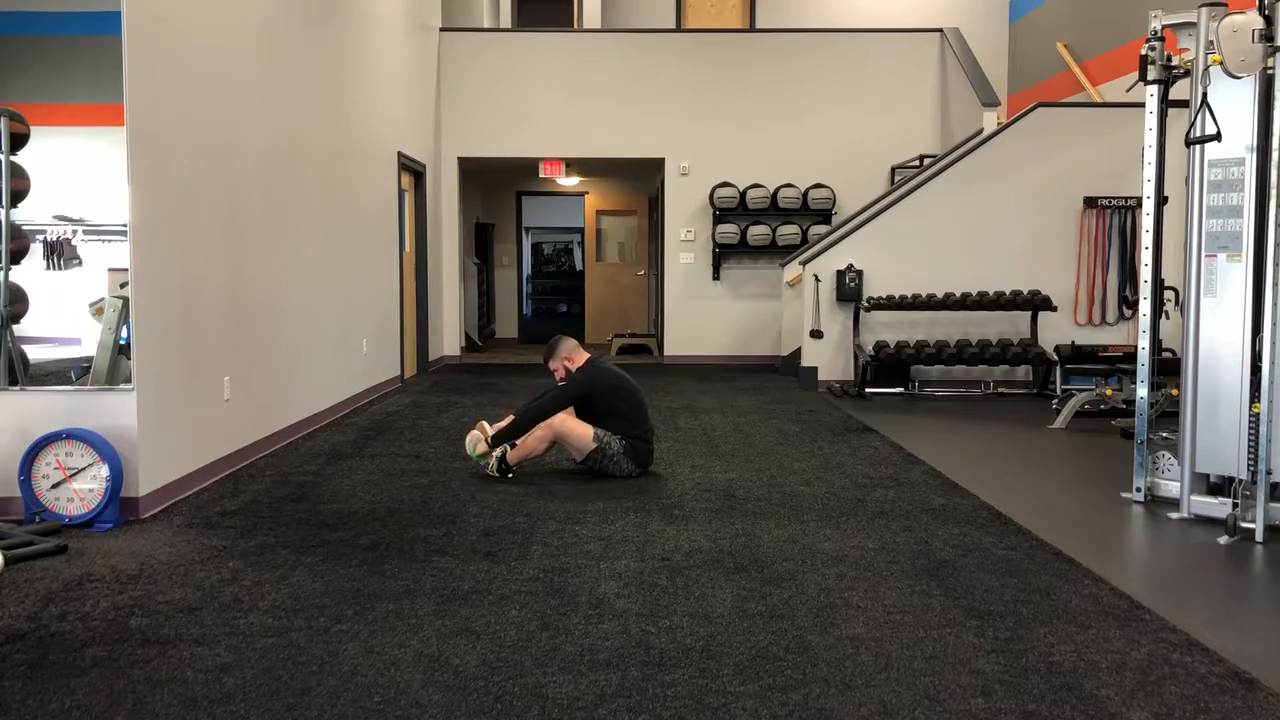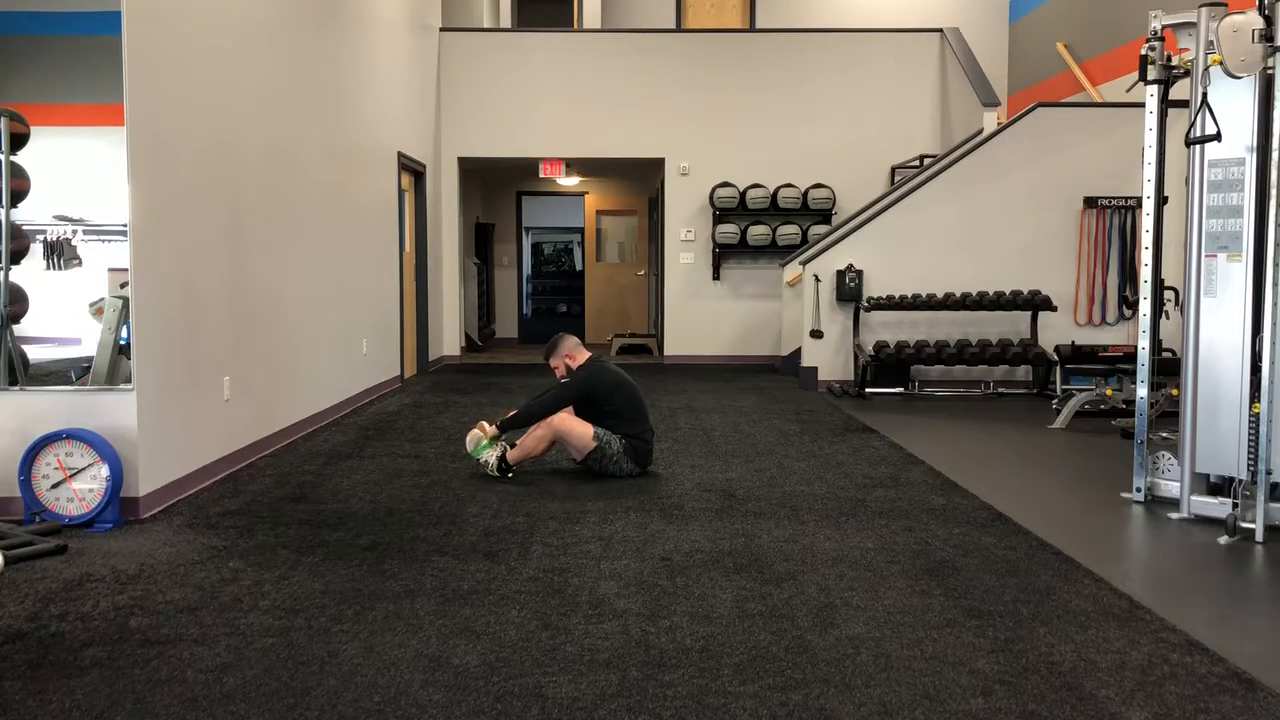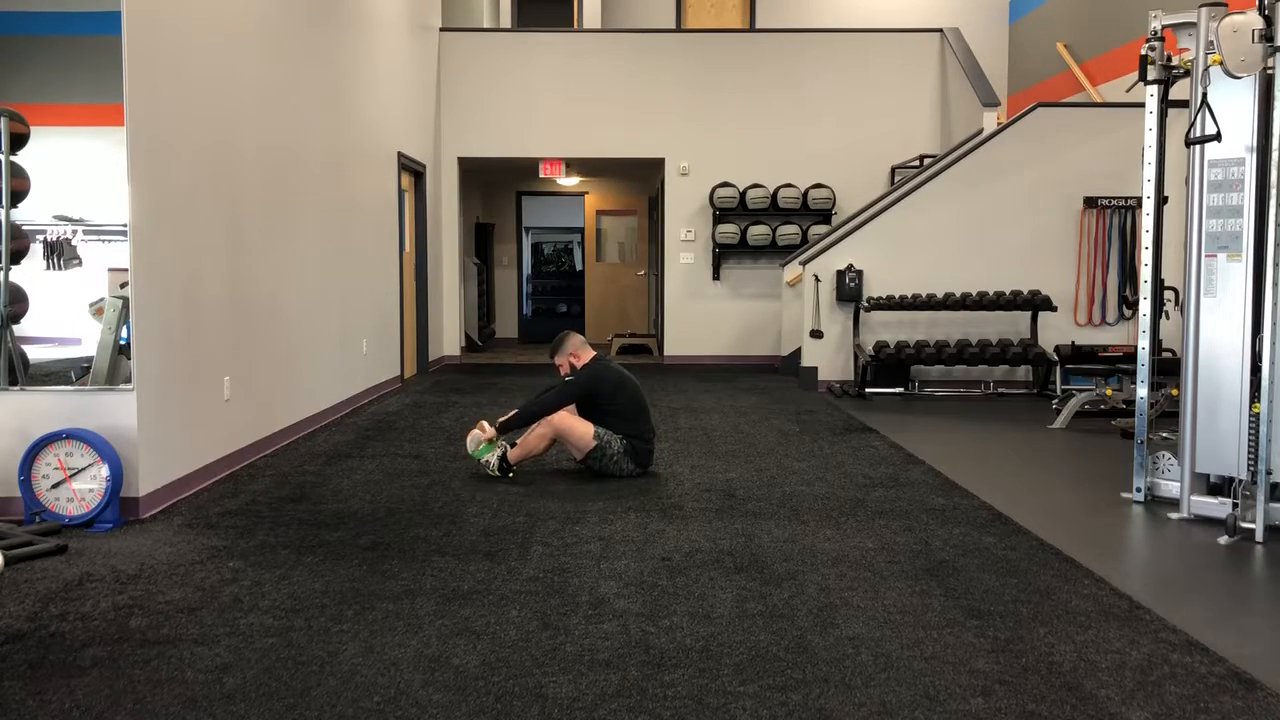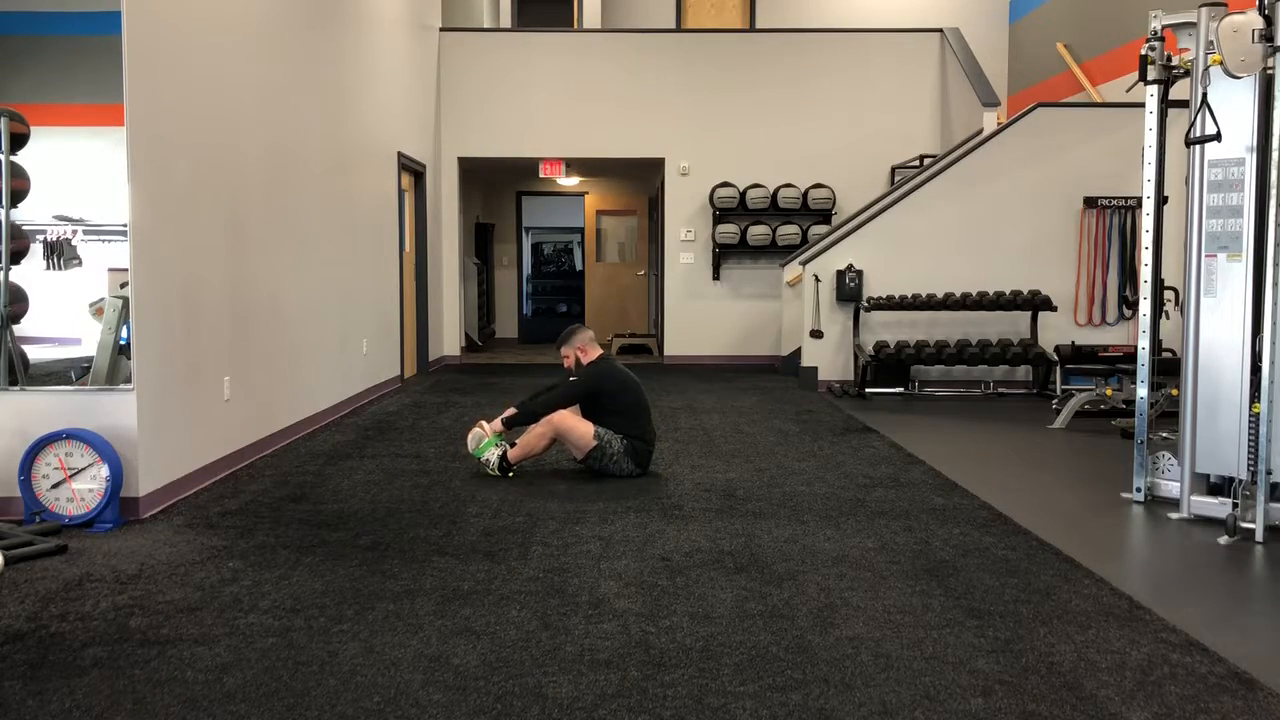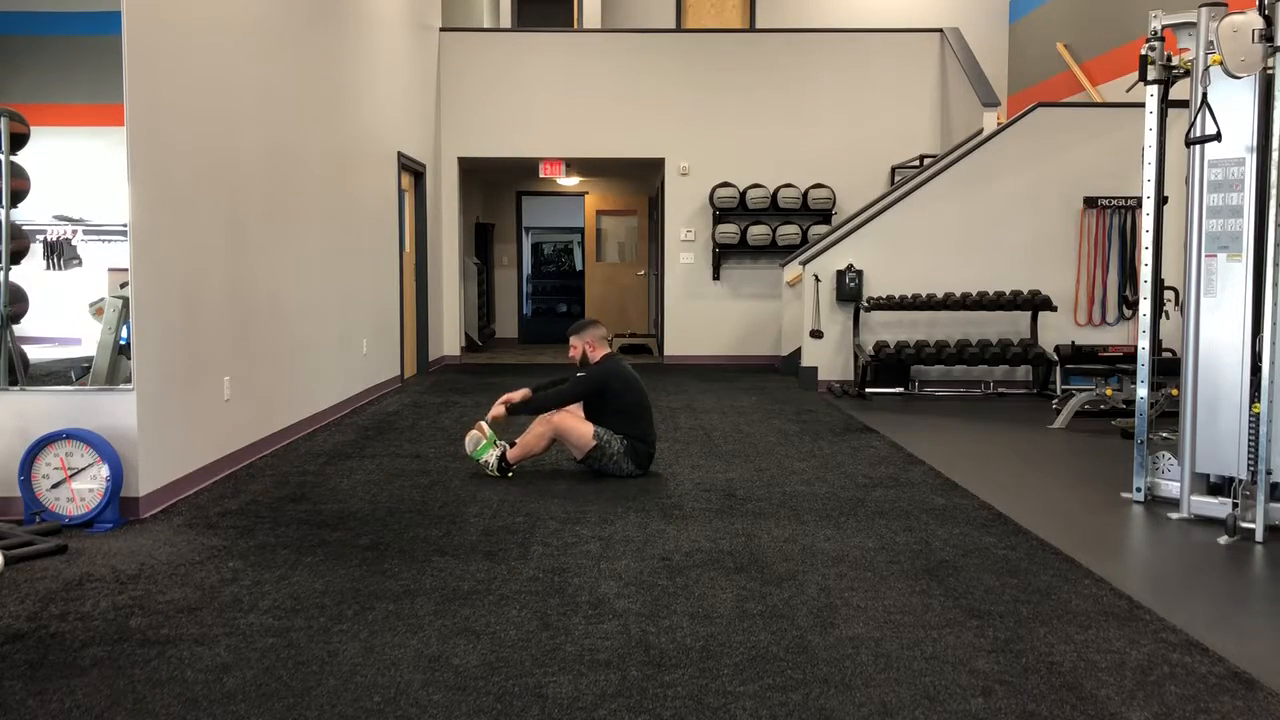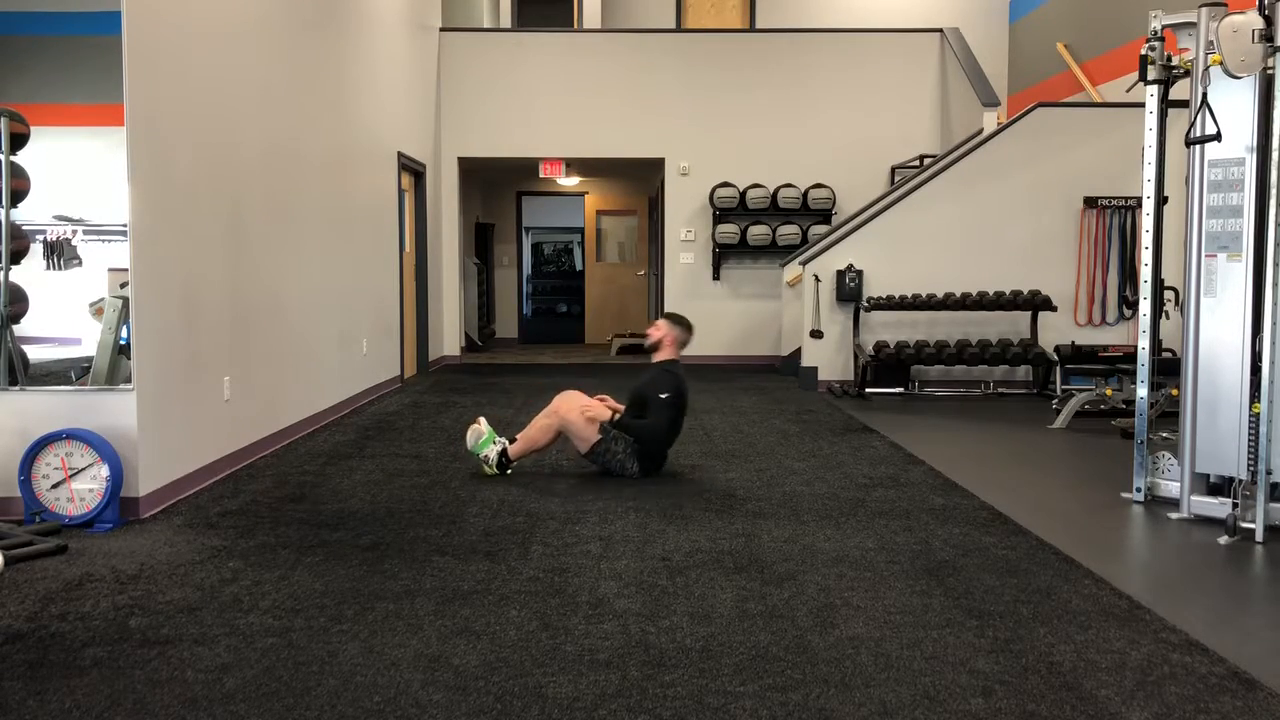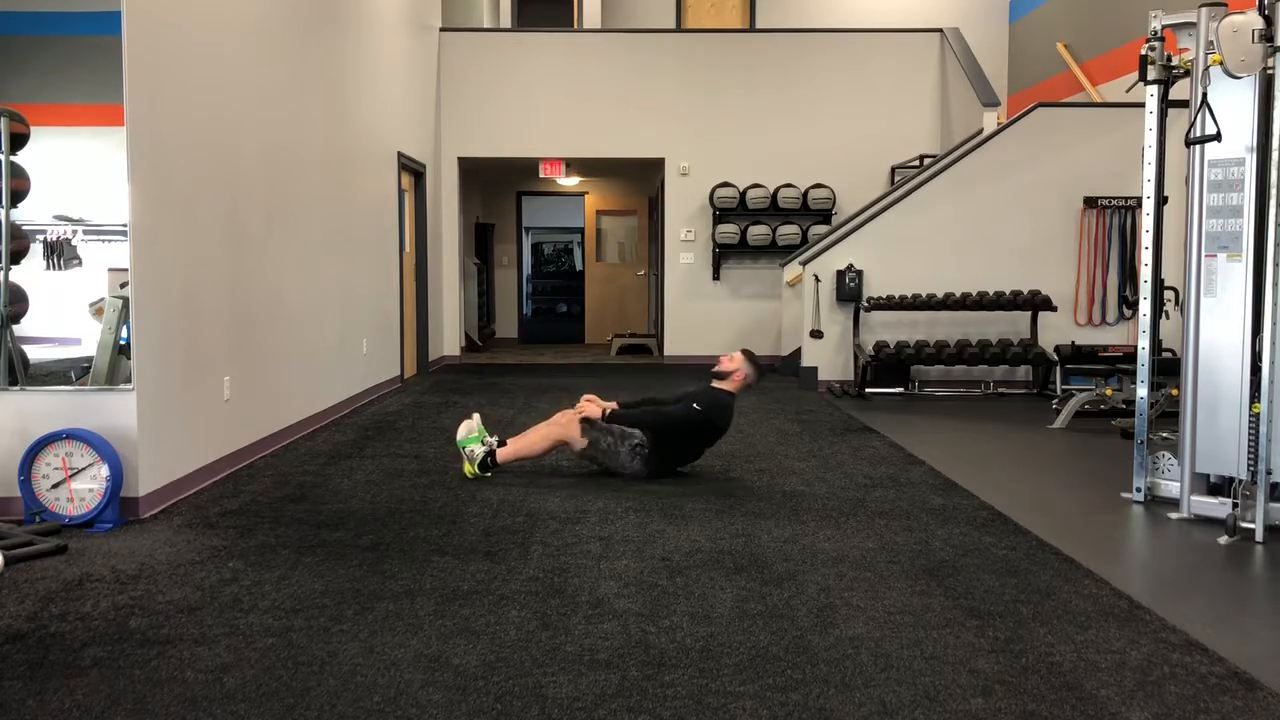
dt=0.5s
person 1, frame 1
left shoulder: (587, 379)
right shoulder: (595, 370)
left elbow: (539, 412)
right elbow: (547, 400)
left wrist: (492, 442)
right wrist: (513, 417)
left hip: (630, 457)
right hip: (625, 447)
left knee: (557, 423)
right knee: (559, 413)
left ankle: (502, 464)
right ankle: (510, 451)
person 1, frame 2
left shoulder: (588, 378)
right shoulder: (595, 369)
left elbow: (540, 409)
right elbow: (546, 401)
left wrist: (500, 427)
right wrist: (514, 416)
left hip: (629, 457)
right hip: (624, 447)
left knee: (557, 422)
right knee: (557, 412)
left ankle: (502, 464)
right ankle: (510, 451)
person 1, frame 3
left shoulder: (591, 377)
right shoulder: (599, 369)
left elbow: (544, 407)
right elbow: (550, 397)
left wrist: (499, 429)
right wrist: (516, 413)
left hip: (630, 457)
right hip: (625, 447)
left knee: (557, 420)
right knee: (558, 411)
left ankle: (503, 464)
right ankle: (510, 451)
person 1, frame 4
left shoulder: (596, 374)
right shoulder: (602, 368)
left elbow: (548, 404)
right elbow: (553, 393)
left wrist: (506, 424)
right wrist: (513, 411)
left hip: (629, 457)
right hip: (624, 446)
left knee: (557, 420)
right knee: (557, 411)
left ankle: (502, 463)
right ankle: (509, 451)
person 1, frame 5
left shoulder: (603, 373)
right shoulder: (608, 366)
left elbow: (556, 399)
right elbow: (565, 386)
left wrist: (507, 410)
right wrist: (526, 392)
left hip: (630, 457)
right hip: (624, 445)
left knee: (555, 420)
right knee: (559, 410)
left ankle: (502, 463)
right ankle: (510, 450)
person 1, frame 6
left shoulder: (666, 379)
right shoulder: (664, 373)
left elbow: (655, 433)
left wrist: (612, 417)
right wrist: (619, 408)
left hip: (636, 460)
right hip: (631, 450)
left knee: (562, 412)
right knee: (568, 398)
left ankle: (502, 460)
right ankle: (509, 447)
person 1, frame 7
left shoulder: (715, 404)
right shoulder: (712, 397)
left elbow: (660, 420)
right elbow: (662, 406)
left wrist: (605, 413)
right wrist: (615, 407)
left hip: (646, 458)
right hip: (644, 446)
left knee: (565, 426)
right knee: (567, 417)
left ankle: (487, 460)
right ankle: (497, 446)
